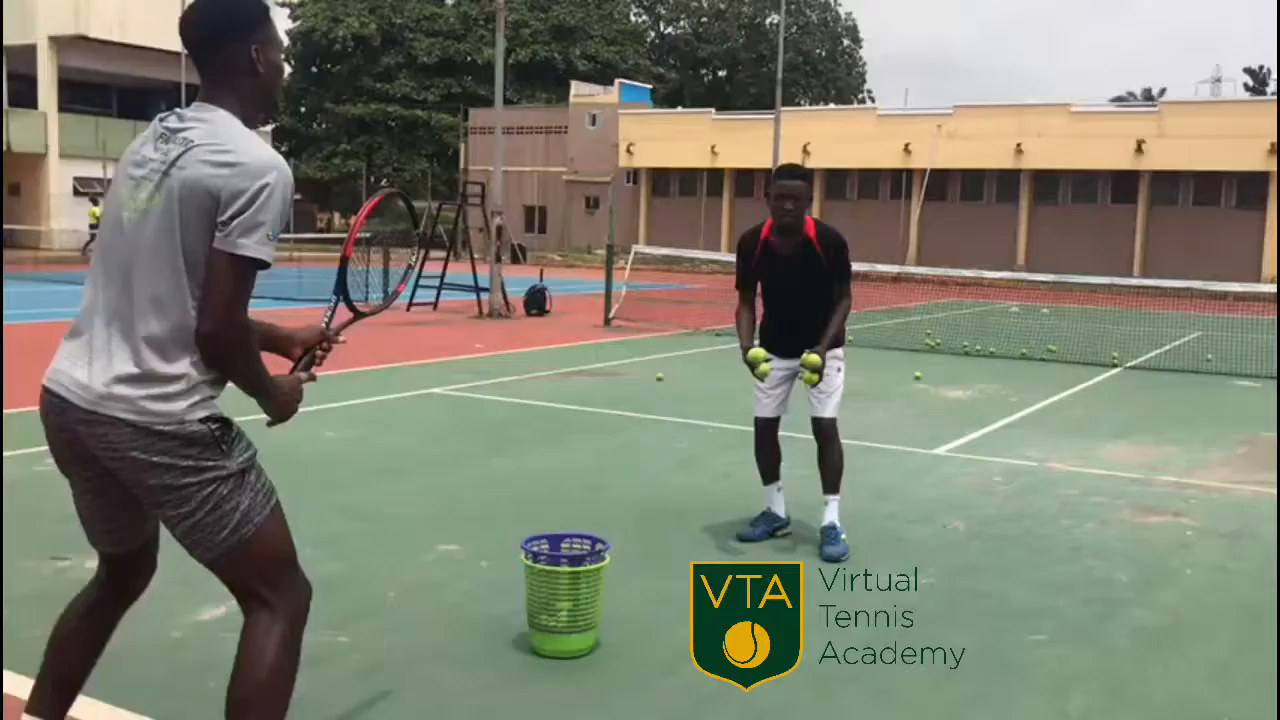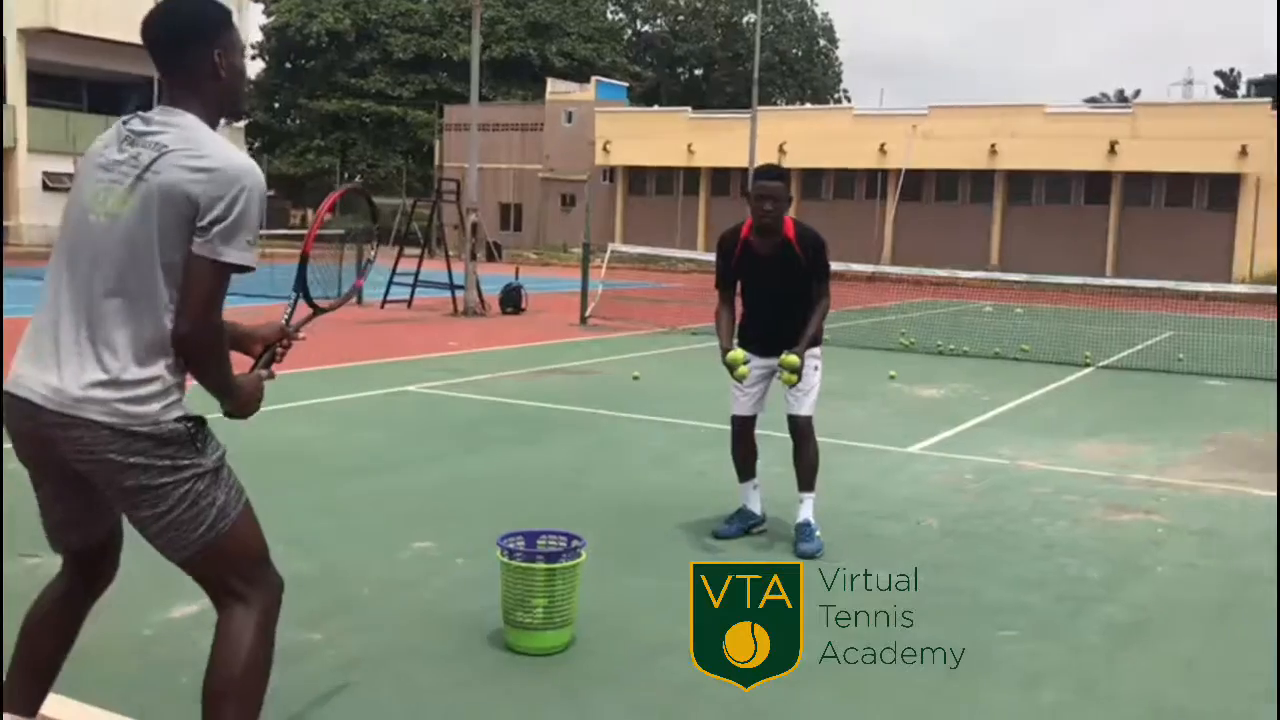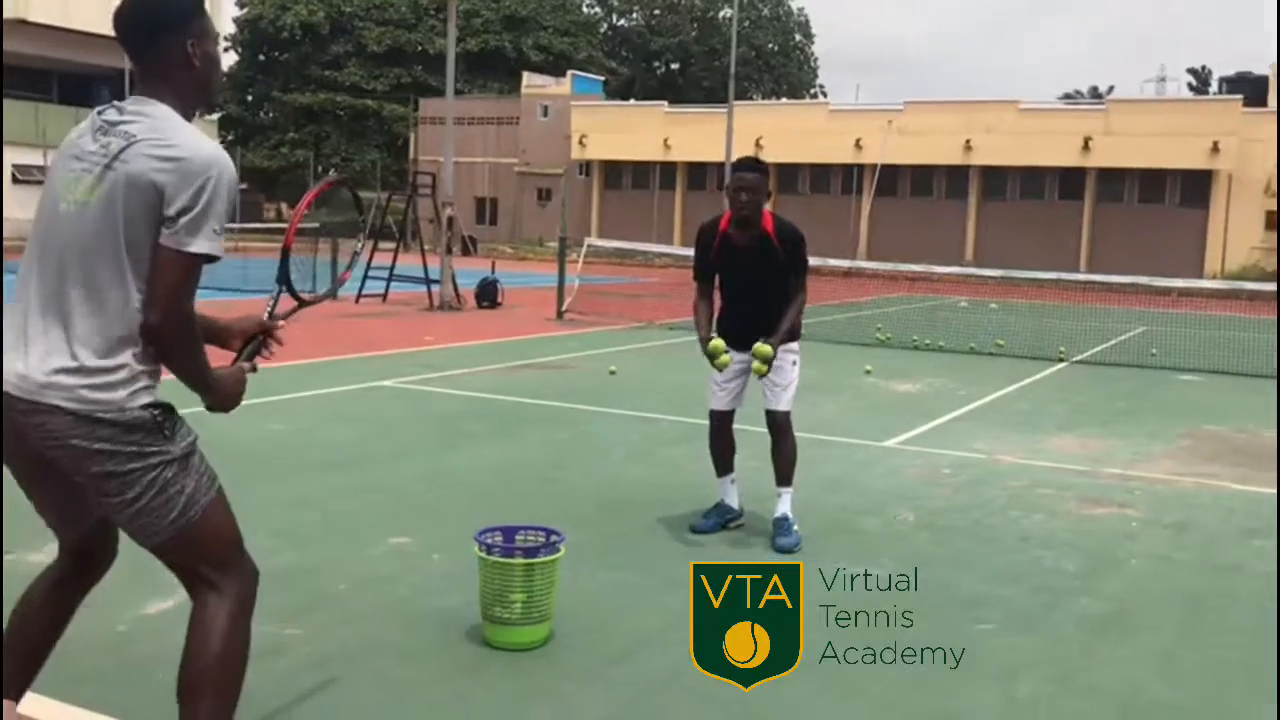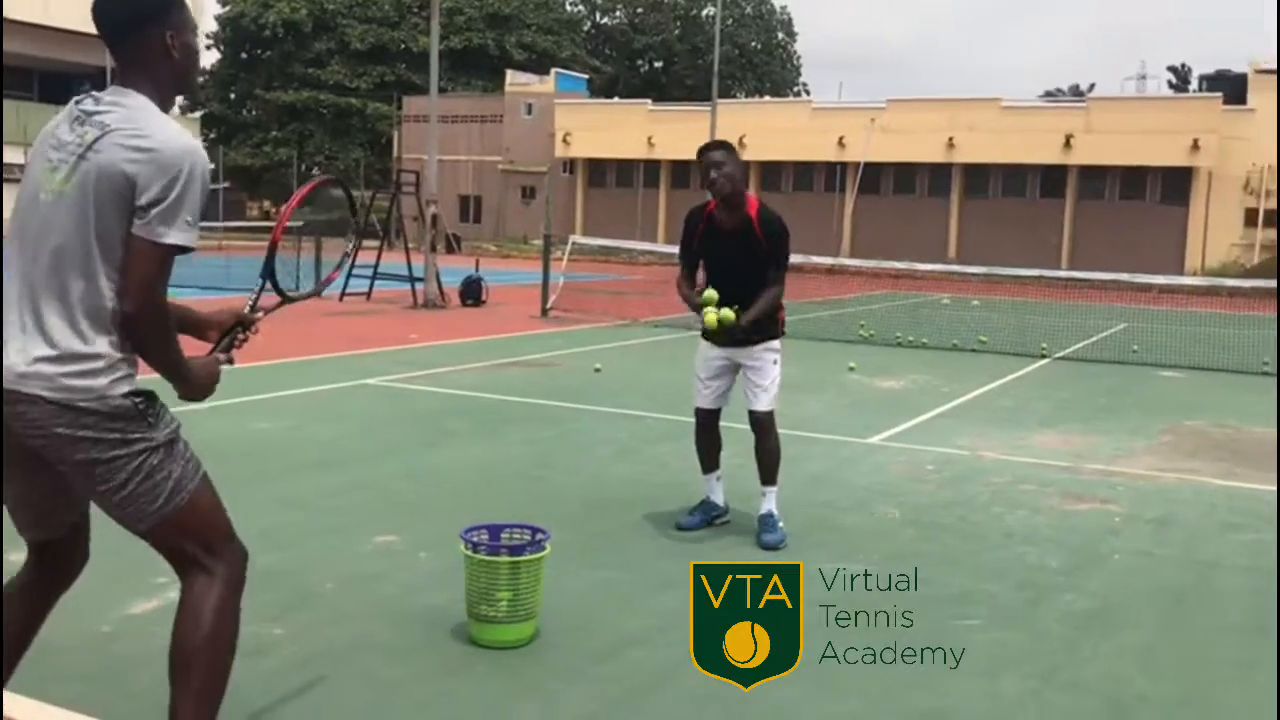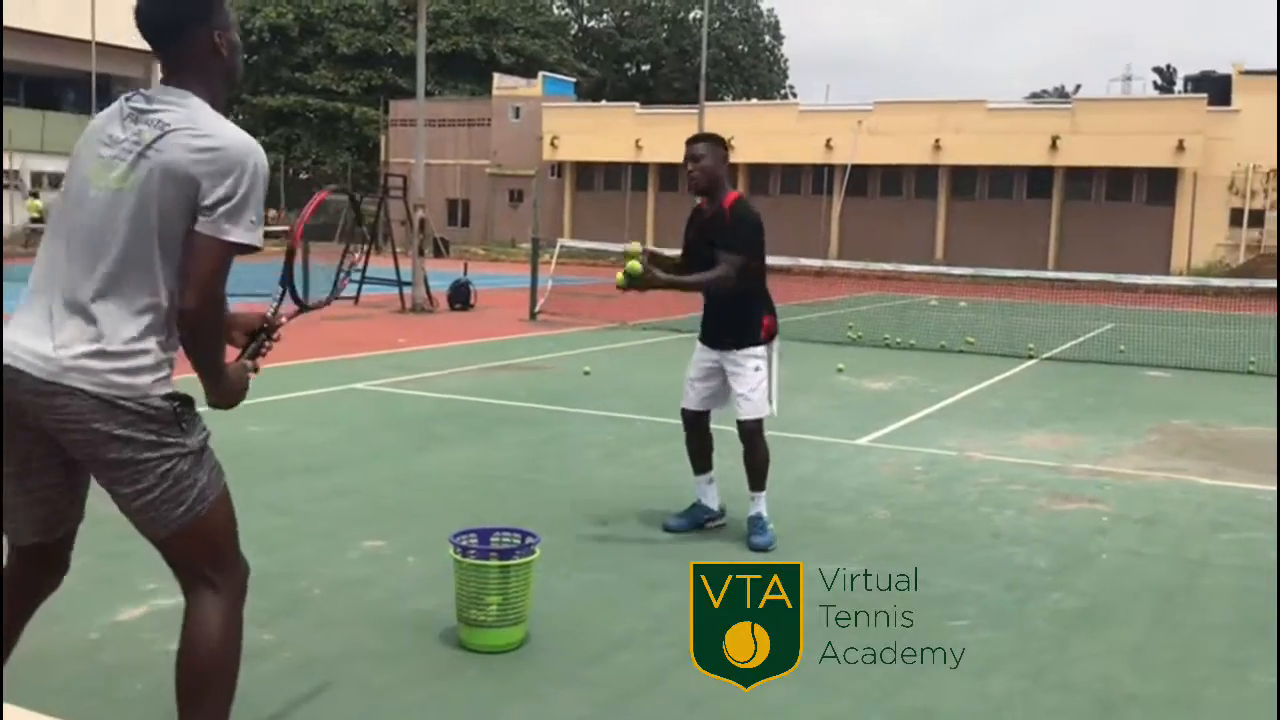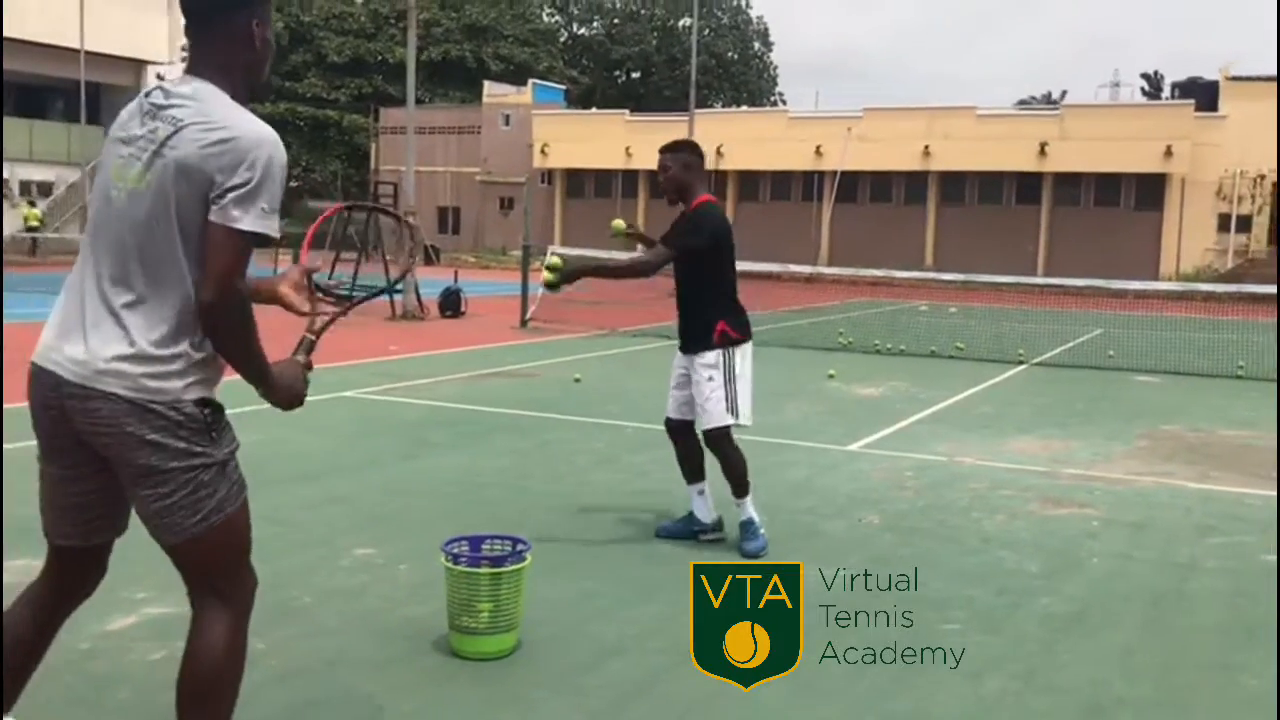
dt=0.3s
person 1, frame 1
left shoulder: (153, 142)
right shoulder: (256, 166)
right elbow: (218, 324)
left wrist: (280, 338)
right wrist: (271, 392)
left hip: (69, 397)
right hip: (157, 418)
left knee: (124, 571)
right knee: (279, 598)
person 1, frame 2
left shoulder: (112, 143)
right shoulder: (229, 170)
right elbow: (191, 325)
left wrist: (239, 336)
right wrist: (232, 391)
right hip: (126, 418)
left knee: (88, 566)
right knee: (251, 591)
person 1, frame 3
left shoulder: (88, 133)
right shoulder: (198, 160)
right elbow: (159, 317)
left wrist: (219, 329)
right wrist: (210, 384)
right hip: (102, 408)
left knee: (85, 554)
right knee: (227, 579)
person 1, frame 4
left shoulder: (69, 123)
right shoulder: (171, 150)
right elbow: (136, 306)
left wrist: (196, 321)
right wrist: (184, 374)
right hip: (83, 395)
right knee: (217, 562)
person 1, frame 5
left shoulder: (109, 122)
right shoulder: (231, 150)
right elbow: (195, 301)
left wrist: (220, 325)
right wrist: (219, 377)
right hip: (114, 393)
right knee: (218, 579)
person 1, frame 6
left shoulder: (137, 114)
right shoulder: (249, 141)
right elbow: (214, 295)
left wrist: (267, 289)
right wrist: (268, 378)
left hip: (60, 375)
right hip: (148, 397)
left knee: (67, 573)
right knee: (225, 593)
person 2, frame 1
left shoulder: (830, 241)
right shoulder: (751, 243)
left elbow: (843, 298)
right elbow: (746, 301)
left wrist: (824, 345)
right wrist: (746, 345)
left hip: (823, 346)
right hip: (774, 347)
left knee: (825, 427)
right knee: (764, 425)
left ankle: (831, 521)
right ankle: (776, 511)
person 2, frame 2
left shoulder: (808, 242)
right shoulder: (731, 242)
left elbow: (822, 298)
right elbow: (726, 301)
left wrist: (803, 345)
right wrist: (726, 346)
left hip: (799, 345)
right hip: (752, 346)
left knee: (801, 425)
right knee: (741, 423)
left ankle: (806, 518)
right ankle: (751, 508)
person 2, frame 3
left shoulder: (787, 236)
right shoulder: (710, 235)
left elbow: (799, 294)
right elbow: (704, 293)
left wrist: (777, 340)
right wrist: (705, 337)
left hip: (778, 340)
right hip: (731, 340)
left knee: (779, 420)
right knee: (719, 417)
left ankle: (784, 512)
right ankle: (729, 503)
person 2, frame 4
left shoulder: (769, 223)
right shoulder: (697, 220)
left elbow: (776, 286)
right elbow: (686, 274)
left wrist: (745, 320)
right wrist: (692, 298)
left hip: (760, 336)
right hip: (714, 335)
left knee: (762, 419)
right knee: (705, 415)
left ankle: (769, 510)
right ankle: (714, 500)
person 2, frame 5
left shoulder: (742, 215)
right shoulder: (700, 216)
left elbow: (726, 276)
right elbow: (691, 265)
left wrist: (661, 281)
right wrist: (655, 262)
left hip: (751, 338)
right hip: (712, 337)
left knee: (750, 426)
right knee: (693, 417)
left ankle: (758, 513)
right ankle: (706, 503)
person 2, frame 6
left shoulder: (702, 217)
right shoulder: (694, 217)
left elbow: (649, 266)
left wrist: (584, 269)
right wrist: (646, 239)
left hip: (719, 343)
right hip: (693, 343)
left knee: (716, 434)
right knee: (677, 426)
left ankle: (749, 520)
right ankle: (704, 516)
